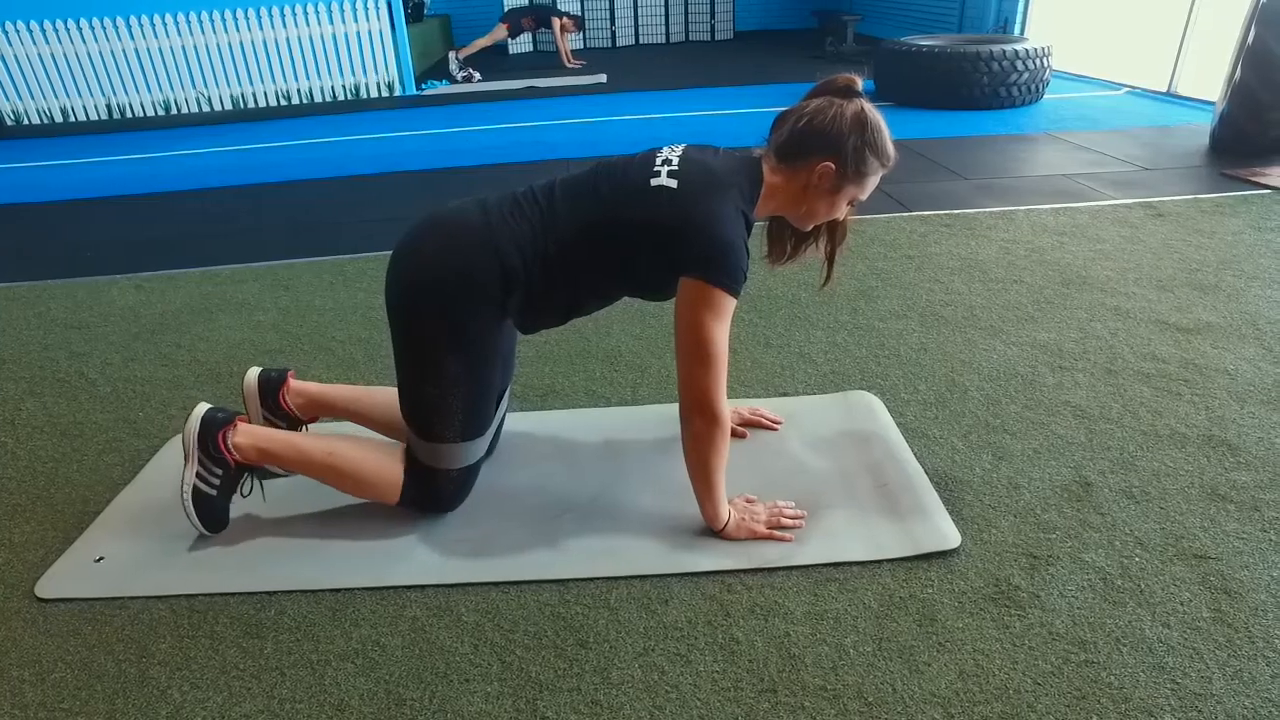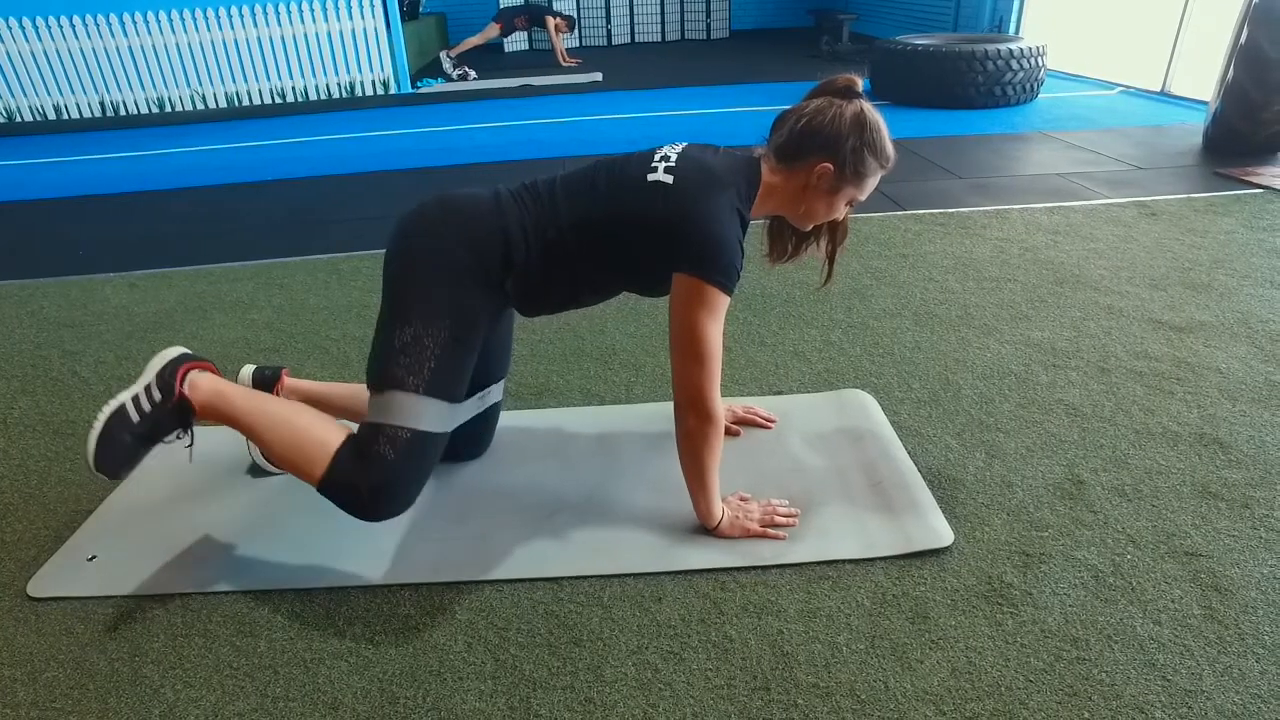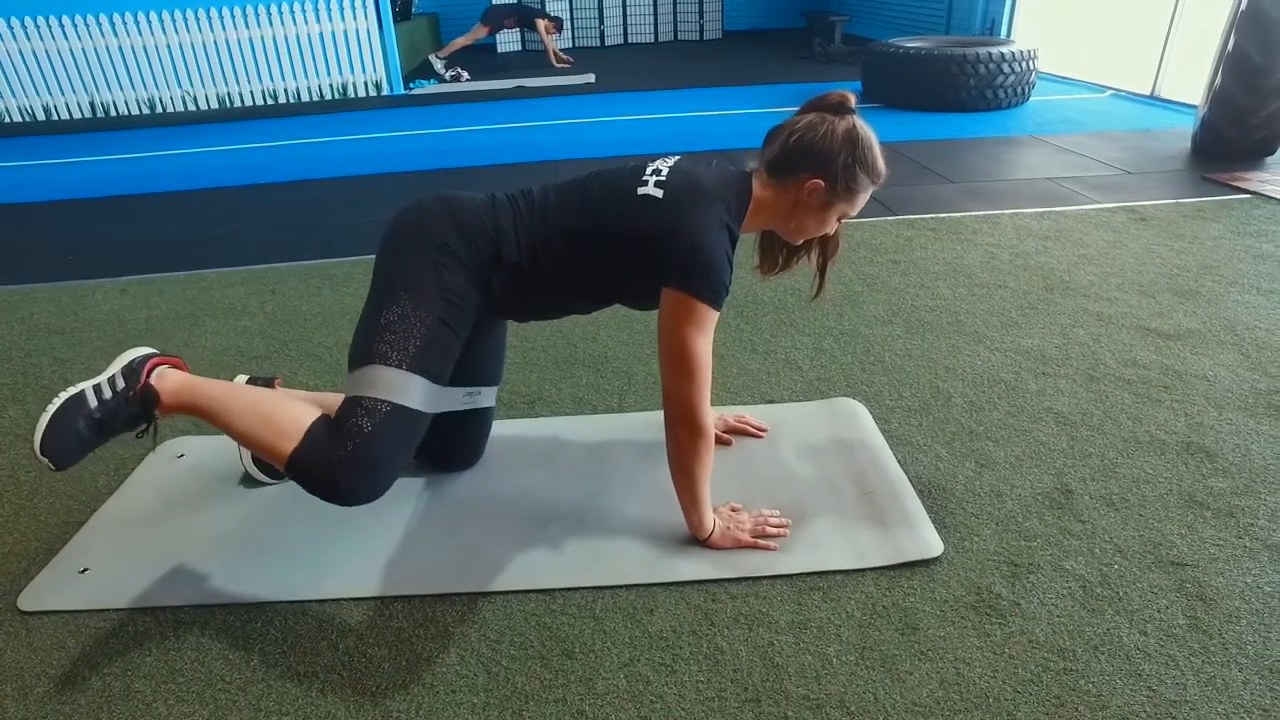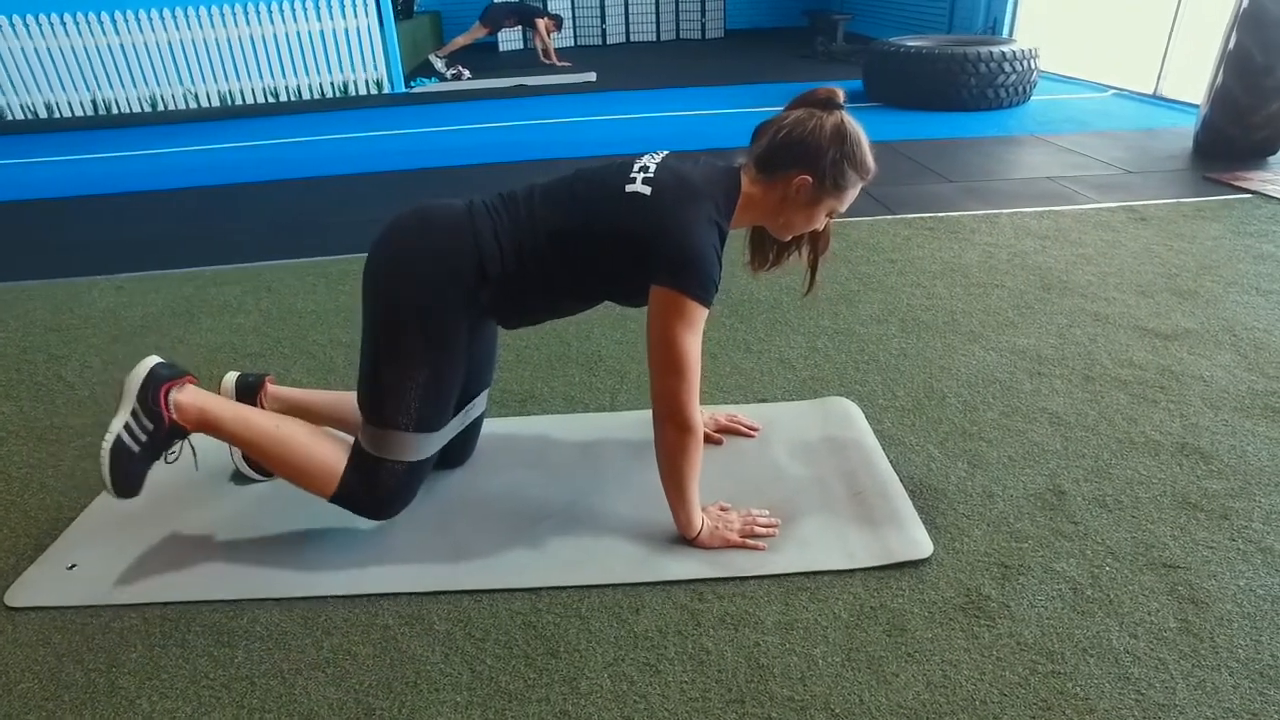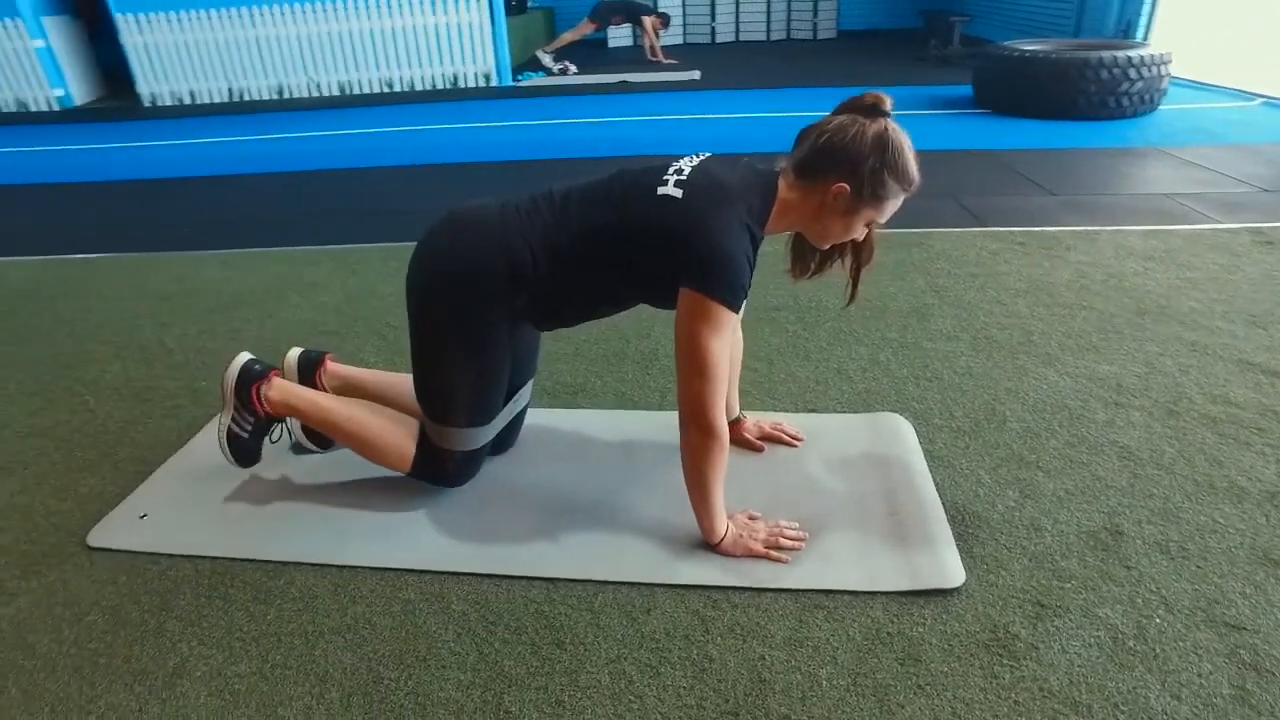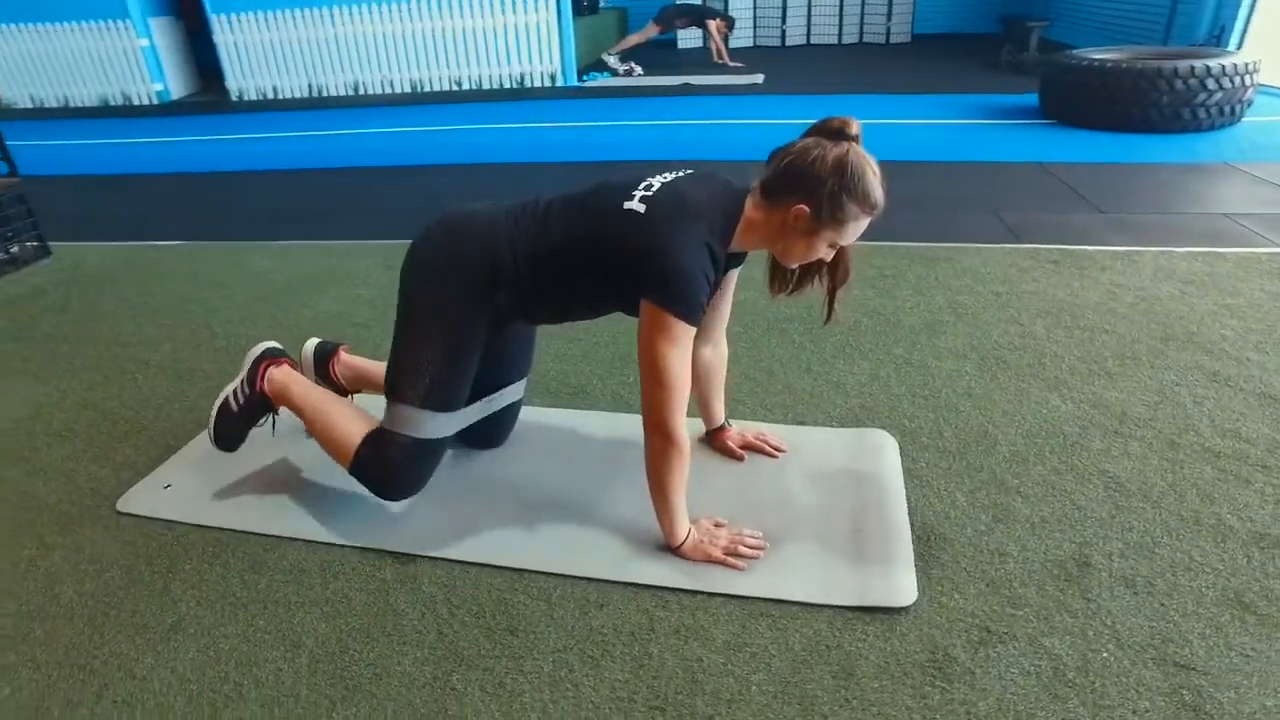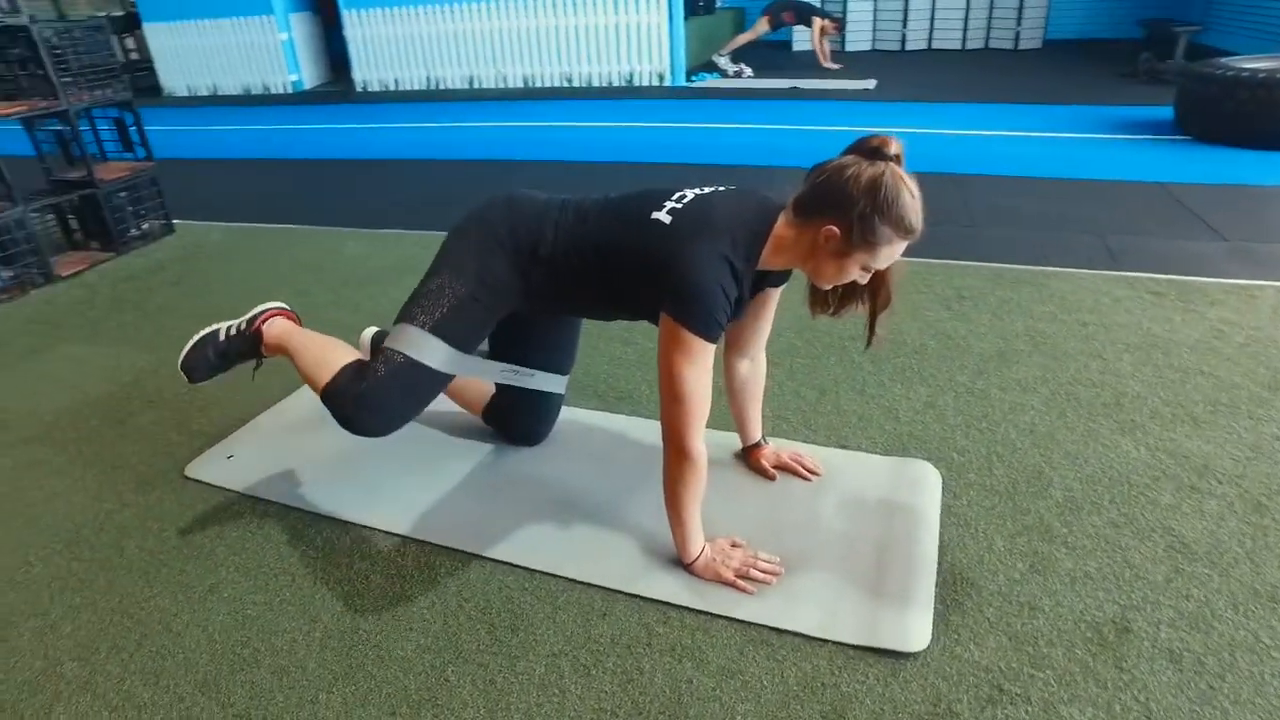
dt=0.5s
person 1, frame 1
left shoulder: (724, 172)
right shoulder: (717, 227)
right elbow: (701, 404)
left wrist: (714, 410)
right wrist: (719, 515)
left hip: (462, 257)
right hip: (455, 282)
left knee: (465, 430)
right knee: (439, 483)
left ankle: (287, 395)
right ankle: (239, 440)
person 1, frame 2
left shoulder: (725, 172)
right shoulder: (713, 223)
right elbow: (694, 401)
left wrist: (710, 410)
right wrist: (714, 513)
left hip: (468, 246)
right hip: (457, 261)
left knee: (467, 438)
right knee: (380, 482)
left ankle: (278, 389)
right ankle: (193, 390)
person 1, frame 3
left shoulder: (719, 187)
right shoulder: (704, 239)
right elbow: (684, 412)
left wrist: (700, 419)
right wrist: (704, 522)
left hip: (467, 260)
right hip: (444, 258)
left knee: (456, 448)
right knee: (354, 466)
left ankle: (270, 395)
right ankle: (159, 384)
person 1, frame 4
left shoulder: (706, 183)
right shoulder: (692, 234)
right elbow: (672, 412)
left wrist: (693, 420)
right wrist: (693, 523)
left hip: (452, 257)
right hip: (431, 277)
left knee: (451, 446)
right knee: (379, 487)
left ankle: (259, 397)
right ankle: (179, 402)
person 1, frame 5
left shoulder: (749, 189)
right shoulder: (722, 235)
left elbow: (724, 328)
right elbow: (700, 417)
left wrist: (737, 420)
right wrist: (718, 530)
left hip: (498, 261)
right hip: (469, 276)
left knee: (496, 433)
right knee: (450, 461)
left ankle: (322, 375)
right ankle: (270, 392)
person 1, frame 6
left shoulder: (729, 212)
right shoulder: (682, 249)
left elbow: (708, 339)
right elbow: (663, 424)
left wrist: (719, 425)
right wrist: (680, 533)
left hip: (500, 277)
right hip: (460, 273)
left knee: (487, 431)
right knee: (397, 471)
left ankle: (335, 365)
right ankle: (274, 380)
person 1, frame 7
left shoulder: (772, 237)
right shoulder: (708, 266)
left elbow: (745, 355)
right elbow: (683, 438)
left wrist: (755, 442)
right wrist: (693, 551)
left hip: (546, 272)
right hip: (502, 251)
left knee: (525, 426)
right knee: (371, 405)
left ankle: (398, 346)
right ankle: (271, 330)
